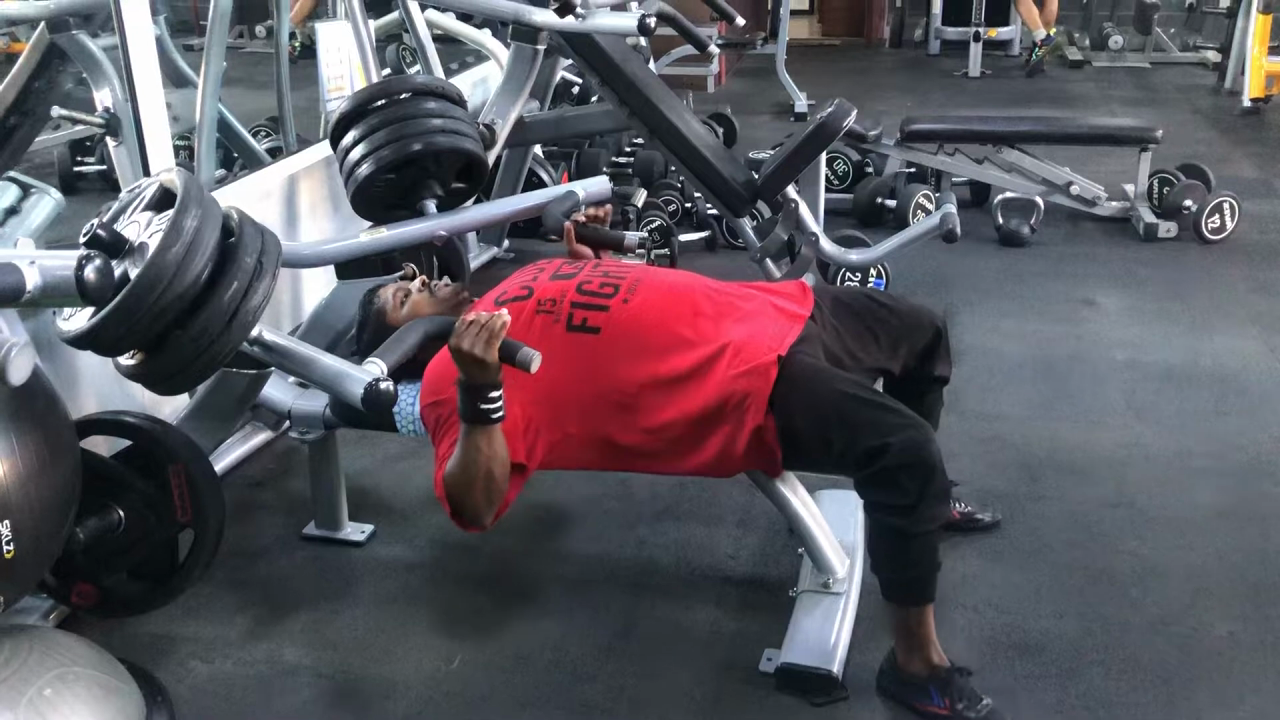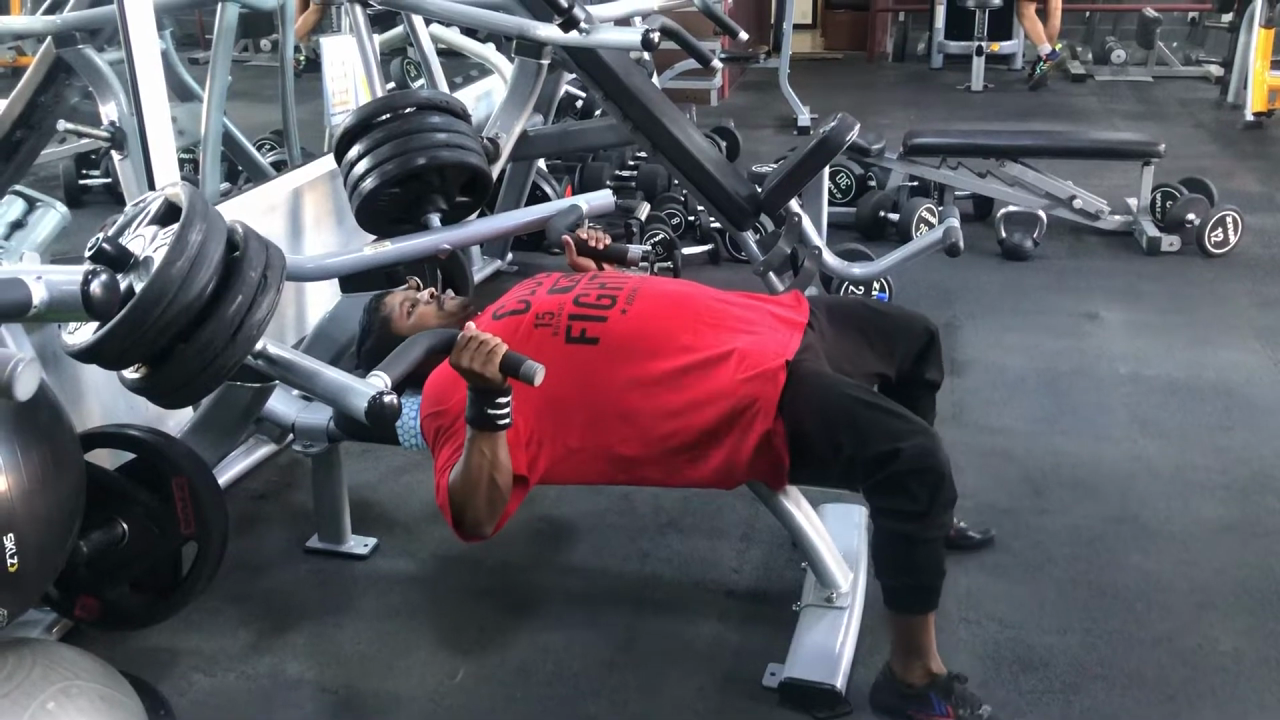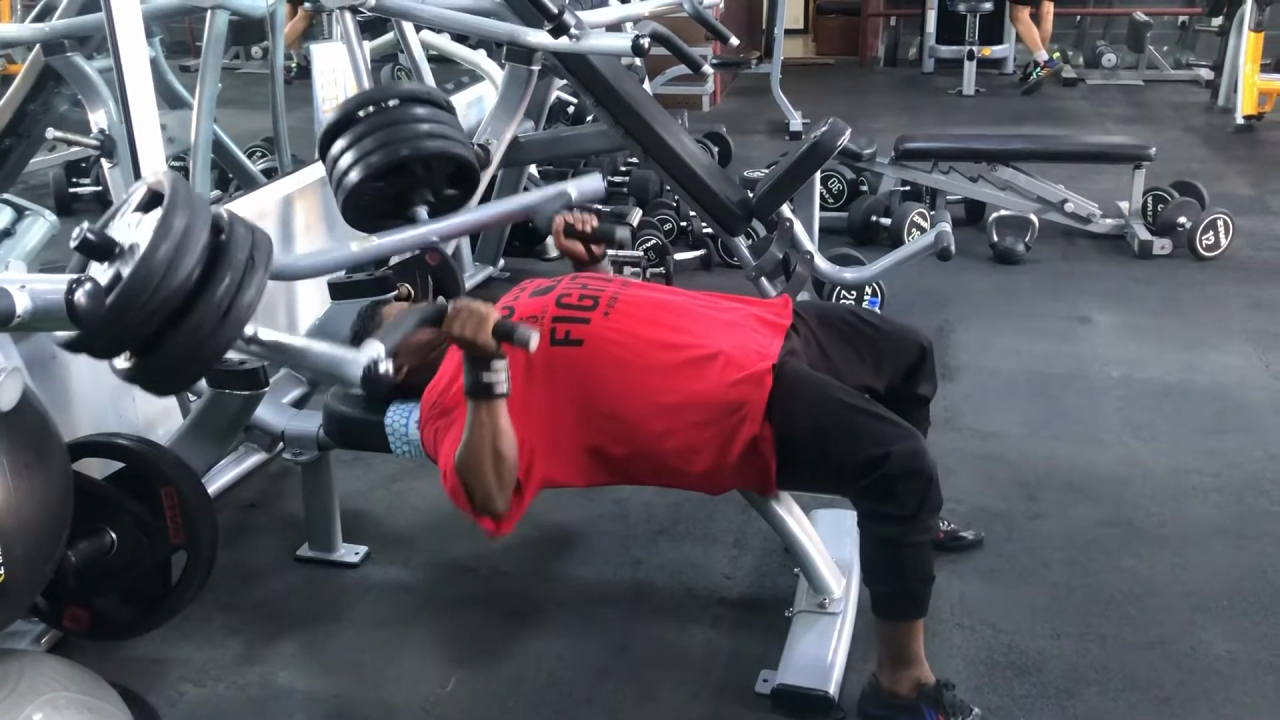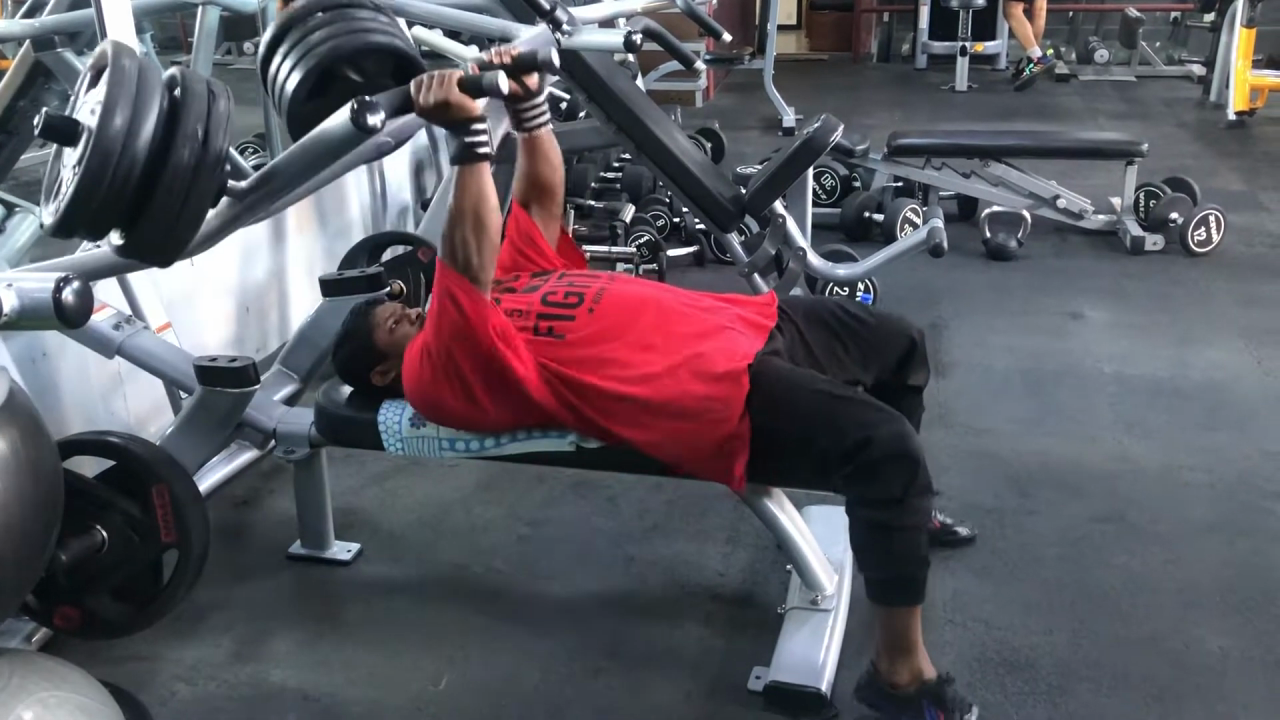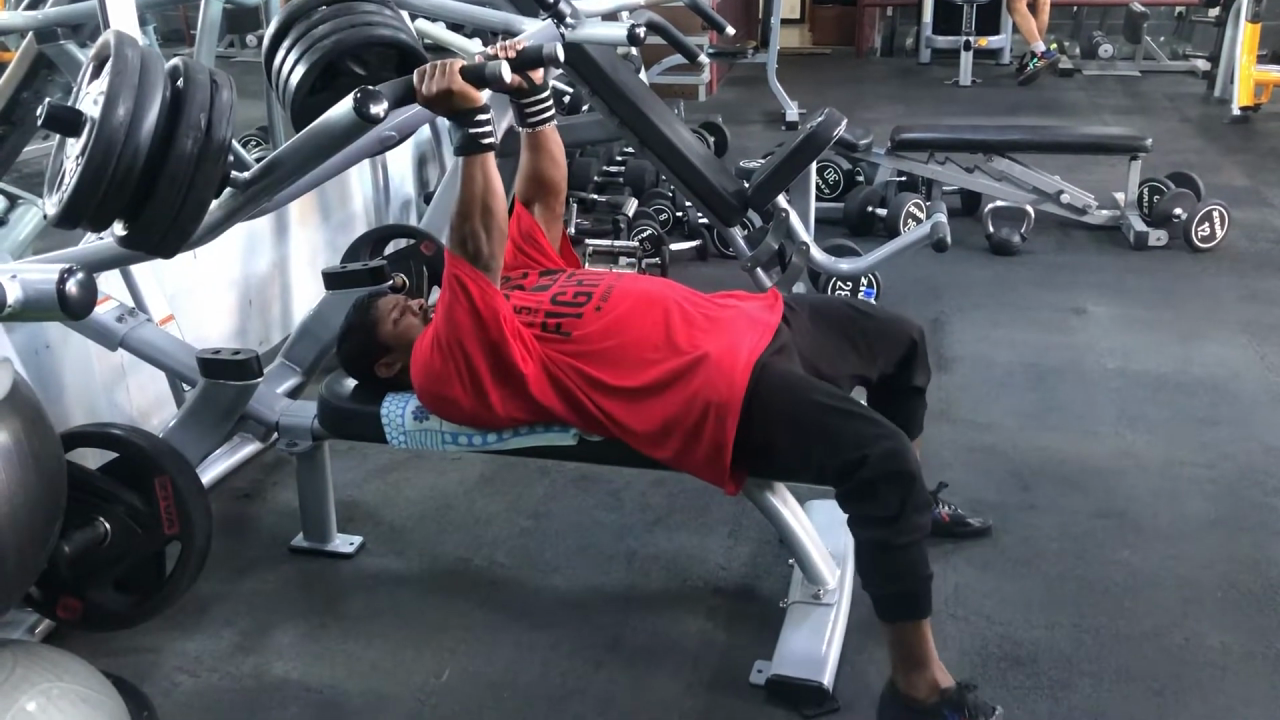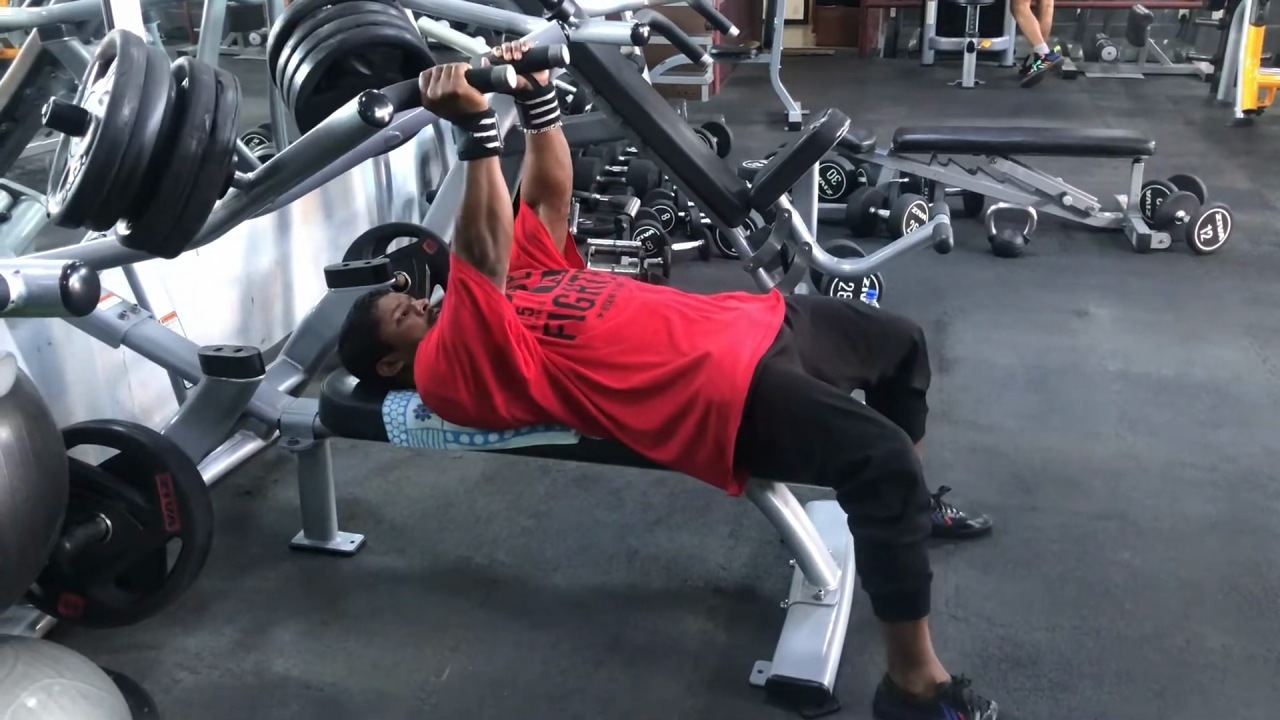
dt=0.7s
person 1, frame 1
left shoulder: (512, 291)
right shoulder: (452, 372)
right elbow: (476, 507)
left wrist: (594, 249)
right wrist: (478, 387)
right hip: (741, 384)
left knee: (921, 331)
right knee: (904, 450)
left ankle: (916, 503)
right ankle: (917, 663)
person 1, frame 2
left shoulder: (509, 309)
right shoulder: (451, 385)
right elbow: (476, 517)
left wrist: (597, 268)
right wrist: (486, 399)
right hip: (746, 396)
left knee: (914, 340)
right knee: (915, 456)
left ankle: (914, 513)
person 1, frame 3
left shoulder: (498, 318)
right shoulder: (447, 398)
right elbow: (490, 499)
left wrist: (589, 256)
right wrist: (482, 370)
right hip: (731, 403)
left knee: (909, 353)
right knee: (901, 464)
left ankle: (905, 528)
person 1, frame 4
left shoulder: (501, 289)
right shoulder: (436, 370)
left elbow: (542, 196)
right elbow: (467, 264)
left wrist: (526, 103)
right wrist: (468, 136)
right hip: (713, 393)
left knee: (900, 345)
right knee: (884, 446)
left ankle: (897, 509)
person 1, frame 5
left shoulder: (497, 293)
right shoulder: (447, 366)
left elbow: (544, 194)
right elbow: (475, 248)
left wrist: (529, 93)
right wrist: (470, 123)
right hip: (716, 389)
left knee: (900, 342)
right knee: (880, 459)
left ankle: (910, 508)
person 1, frame 6
left shoulder: (516, 282)
right shoulder: (449, 367)
left elbow: (548, 196)
right elbow: (480, 253)
left wrist: (535, 97)
right wrist: (474, 127)
right hip: (723, 391)
left knee: (901, 344)
right knee: (883, 459)
left ankle: (912, 511)
